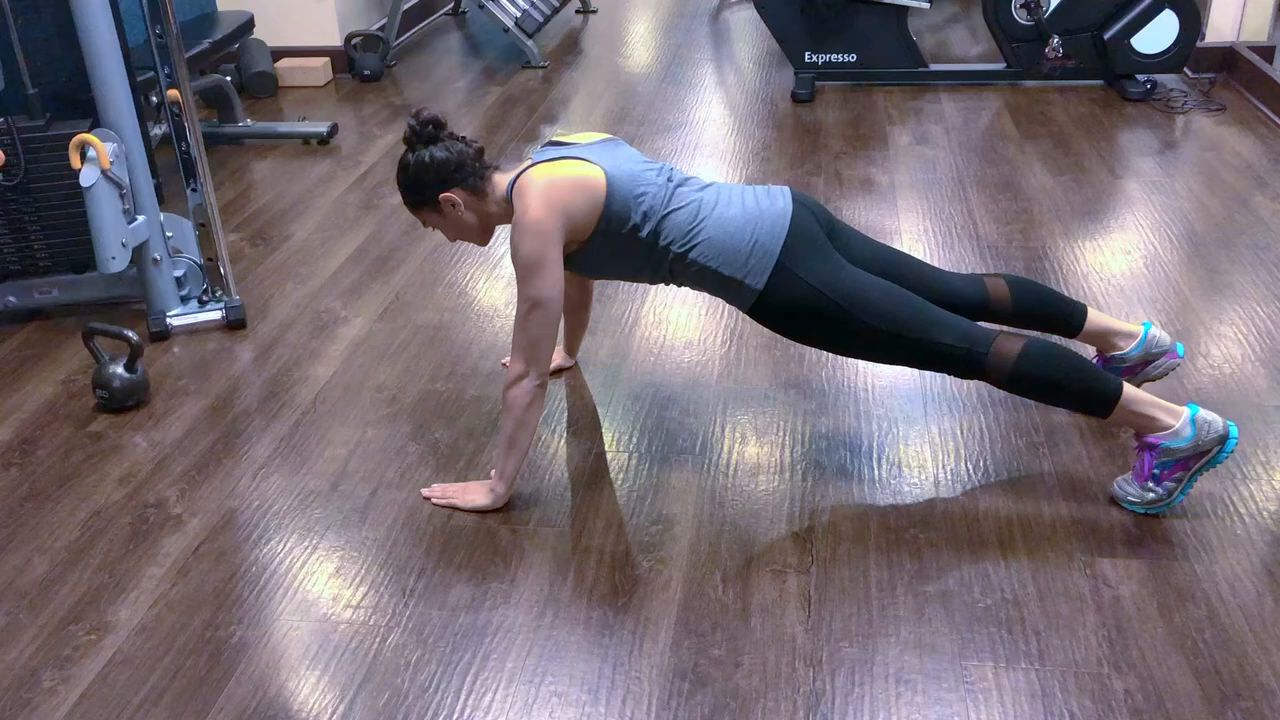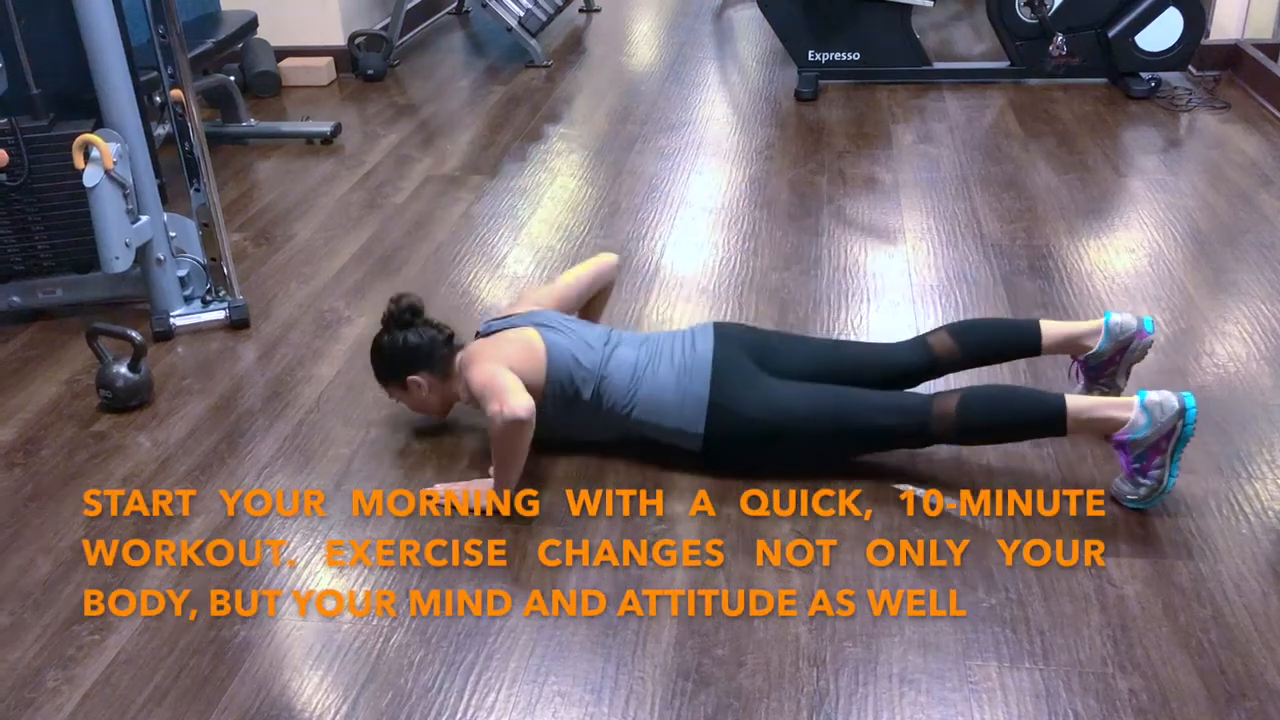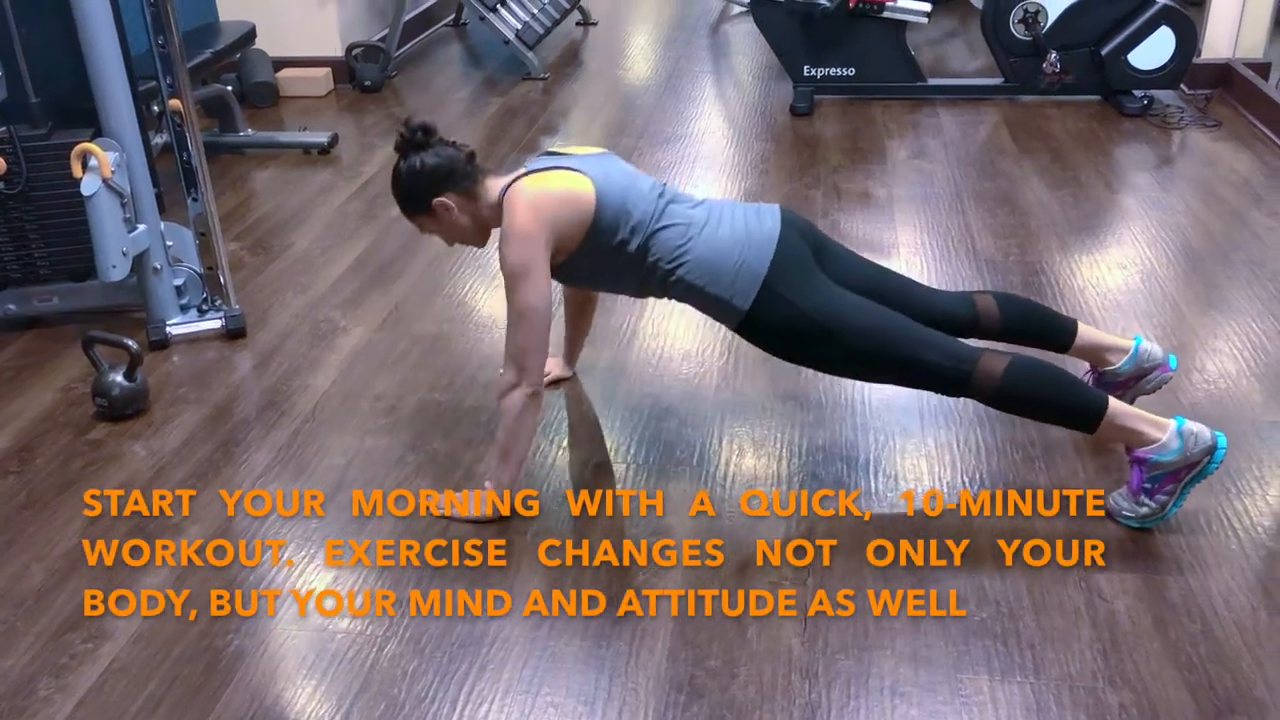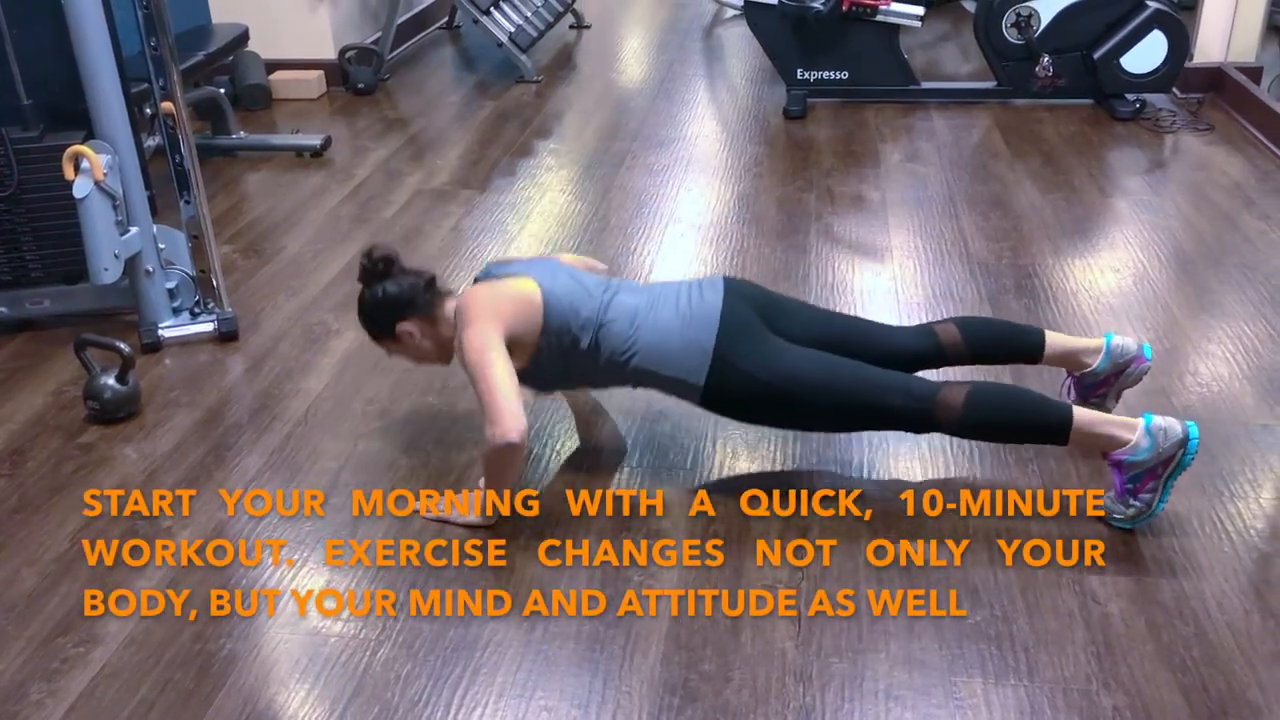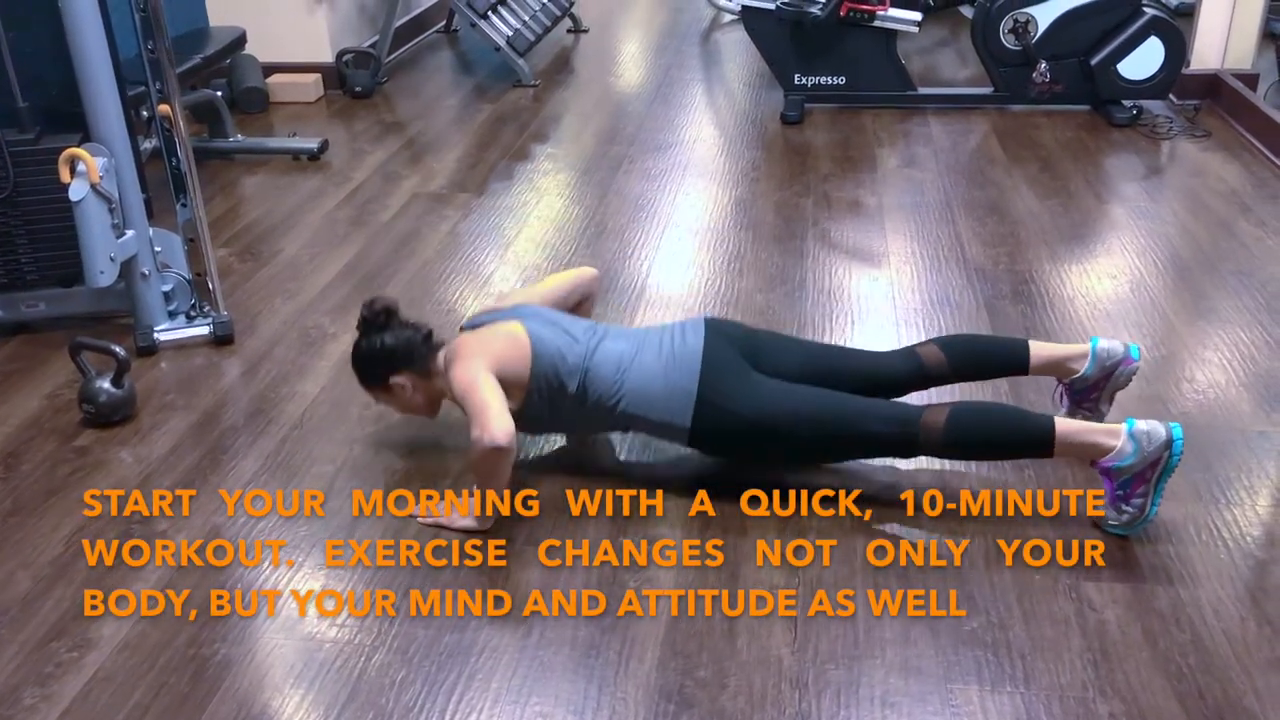
dt=1s
person 1, frame 1
left shoulder: (533, 208)
right shoulder: (553, 159)
left elbow: (526, 369)
left wrist: (497, 486)
right wrist: (570, 350)
left hip: (771, 268)
right hip: (779, 217)
left knee: (958, 344)
right knee: (955, 295)
left ankle: (1179, 428)
right ankle: (1130, 338)
person 1, frame 2
left shoulder: (482, 369)
right shoulder: (515, 320)
left elbow: (517, 414)
right elbow: (607, 261)
left wrist: (500, 490)
left hip: (718, 411)
right hip: (715, 347)
left knee: (911, 421)
right knee: (904, 361)
left ankle: (1136, 418)
right ankle: (1100, 333)
person 1, frame 3
left shoulder: (520, 223)
right shoulder: (547, 170)
left elbow: (522, 385)
left wrist: (495, 495)
right wrist: (570, 358)
left hip: (755, 288)
right hip: (765, 234)
left knee: (949, 365)
right knee: (947, 311)
left ankle: (1167, 440)
right ankle: (1124, 354)
person 1, frame 4
left shoulder: (474, 325)
right shoulder: (500, 277)
left elbow: (510, 435)
left wrist: (487, 505)
left hip: (719, 363)
right hip: (719, 304)
left knee: (910, 402)
right knee: (909, 347)
left ankle: (1137, 442)
right ankle: (1098, 355)
person 1, frame 5
left shoulder: (466, 366)
right shoulder: (497, 319)
left elbow: (495, 435)
right elbow: (586, 276)
left wrist: (484, 510)
left hip: (706, 405)
right hip: (702, 344)
left knee: (900, 426)
right knee: (890, 370)
left ankle: (1122, 443)
right ankle: (1085, 357)
